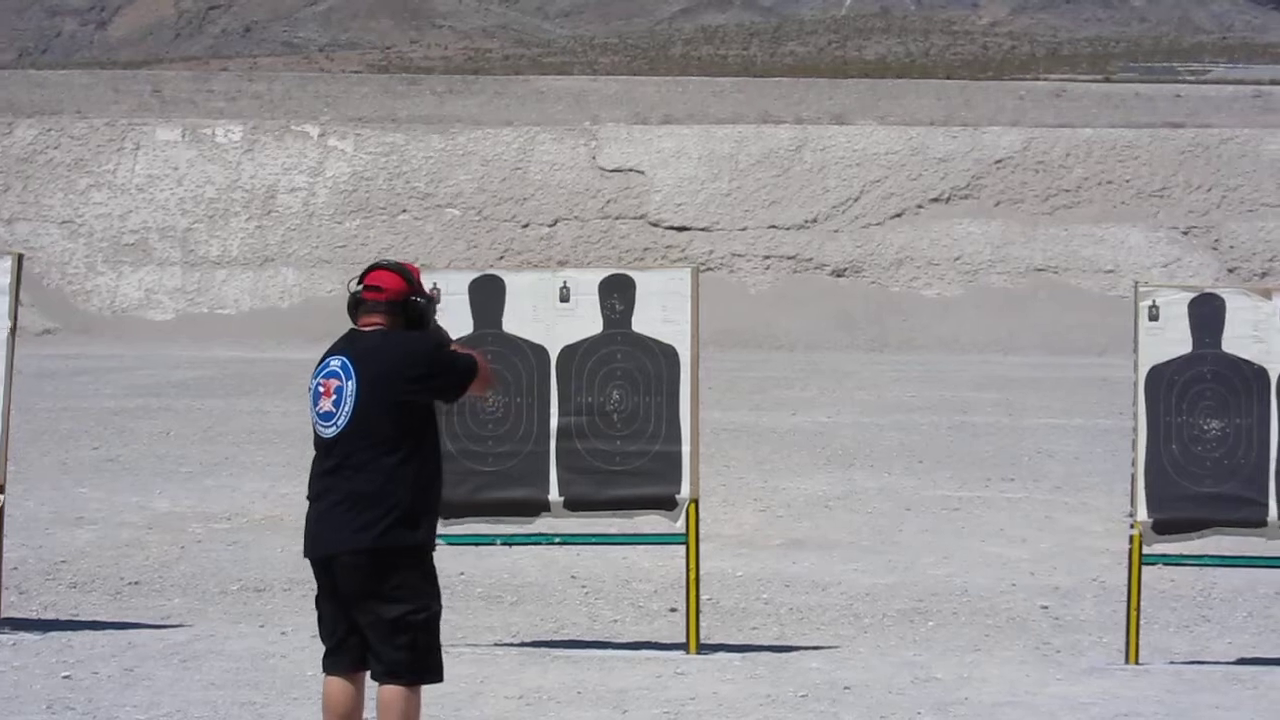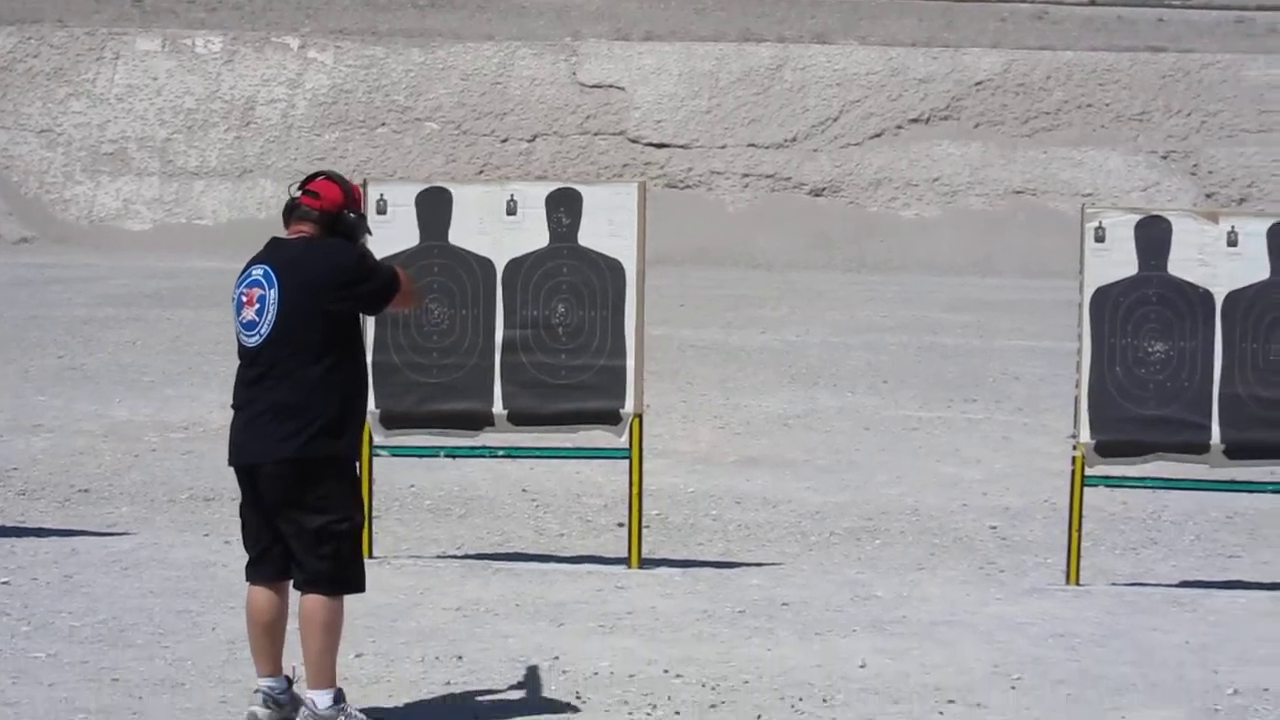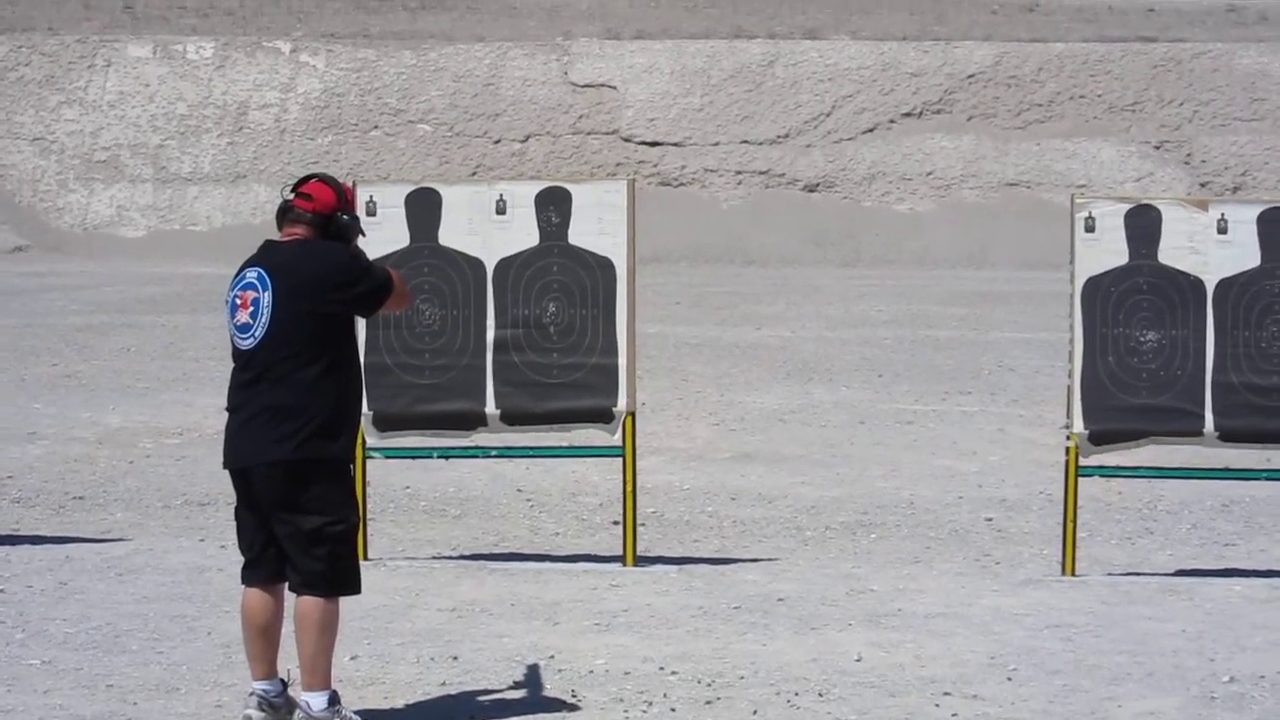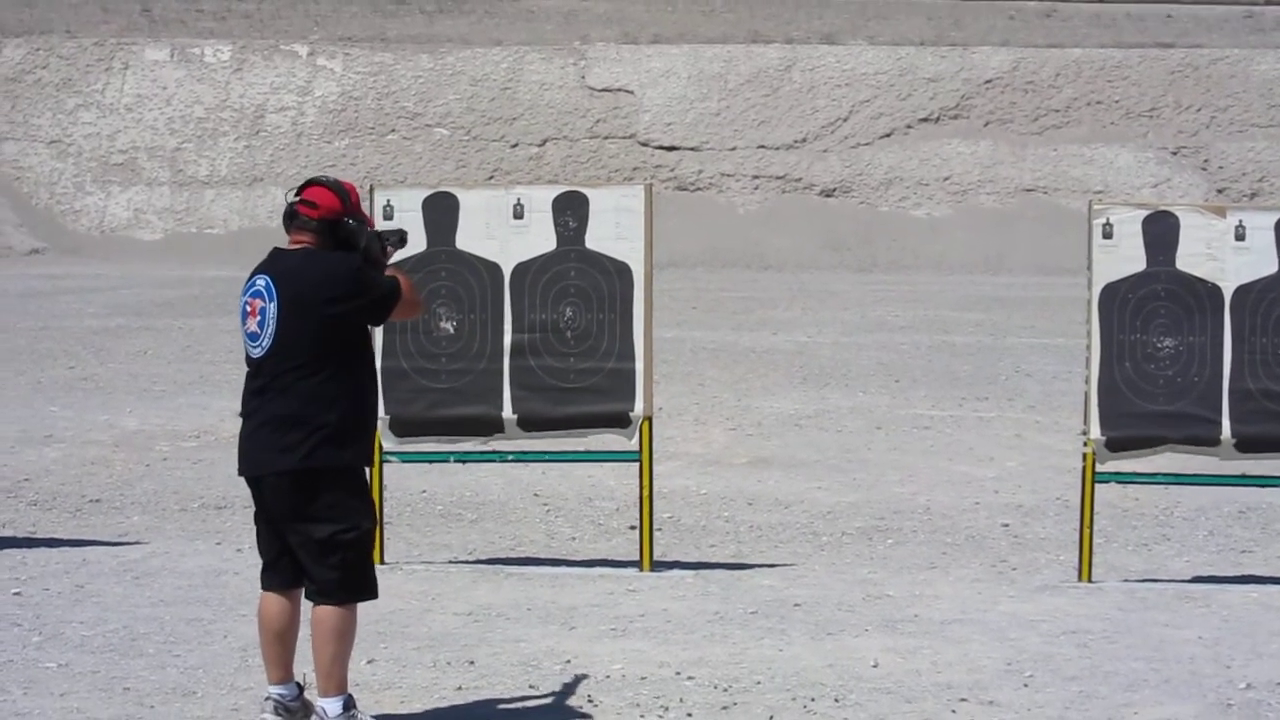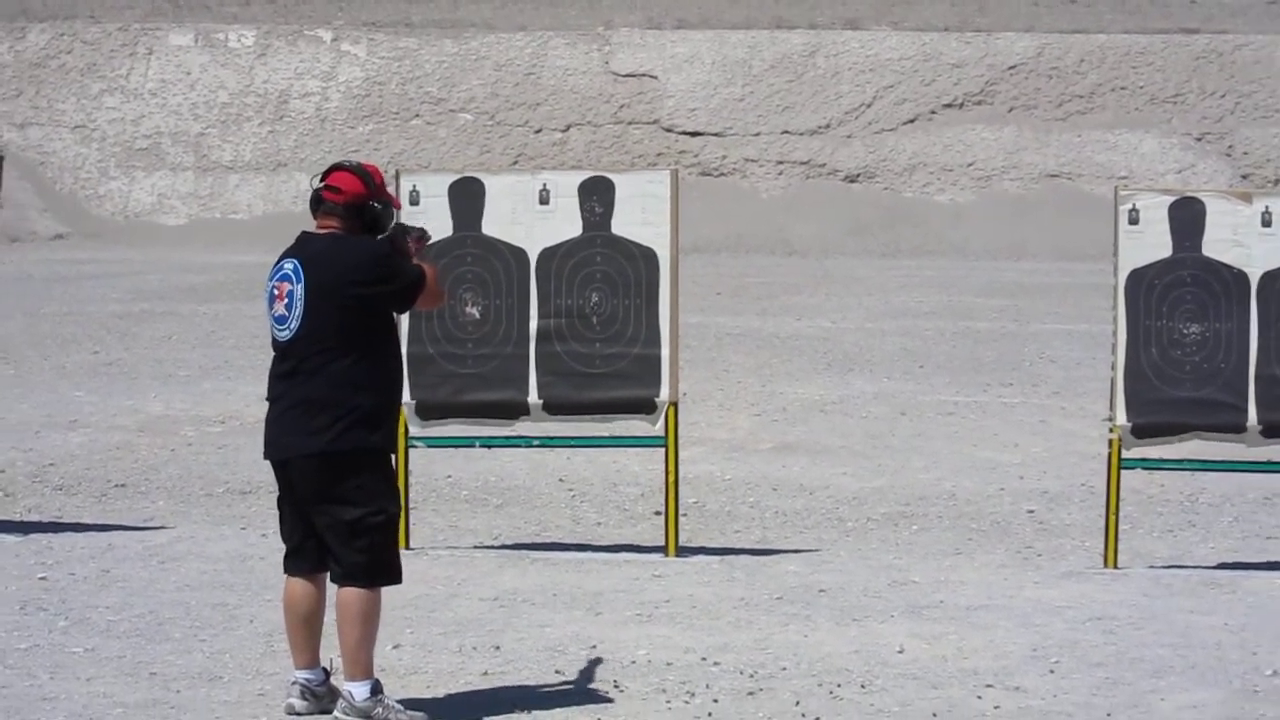
dt=1s
person 1, frame 1
left shoulder: (331, 359)
right shoulder: (412, 351)
right elbow: (481, 379)
right wrist: (441, 341)
left hip: (328, 539)
right hip: (387, 544)
left knee: (342, 665)
right knee: (400, 670)
person 1, frame 2
left shoulder: (255, 266)
right shoulder: (335, 260)
right elbow: (406, 294)
right wrist: (364, 258)
left hip: (253, 447)
right hip: (310, 451)
left knee: (267, 571)
right knee: (323, 576)
person 1, frame 3
left shoulder: (249, 269)
right shoulder: (329, 262)
right elbow: (397, 296)
right wrist: (358, 261)
left hip: (247, 449)
right hip: (304, 452)
left knee: (262, 574)
right knee: (319, 578)
person 1, frame 4
left shoulder: (264, 274)
right shoulder: (335, 273)
right elbow: (409, 304)
left wrist: (367, 267)
right wrist: (379, 263)
left hip: (265, 454)
right hip: (318, 459)
left knee: (281, 578)
right knee: (335, 585)
person 1, frame 5
left shoulder: (290, 260)
right shoulder: (363, 257)
right elbow: (431, 293)
left wrist: (394, 257)
right wrist: (406, 253)
left hip: (291, 438)
right hip: (344, 442)
left knee: (305, 564)
right knee: (360, 568)
